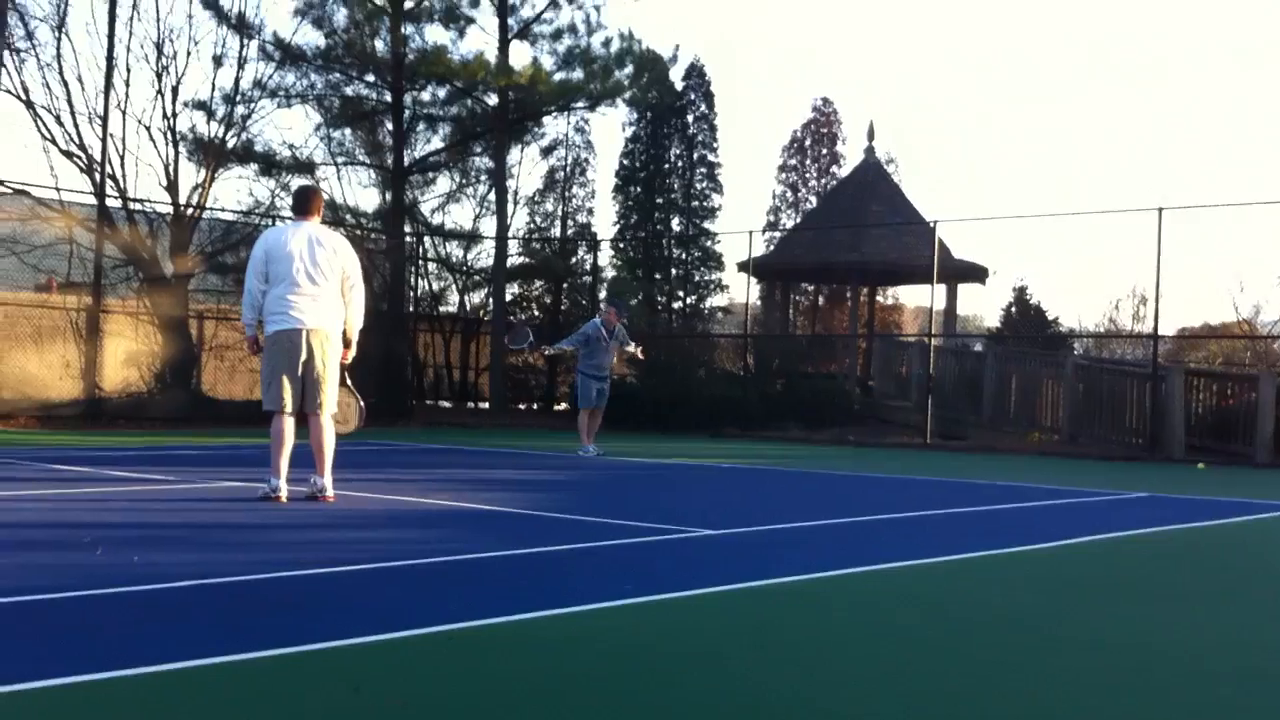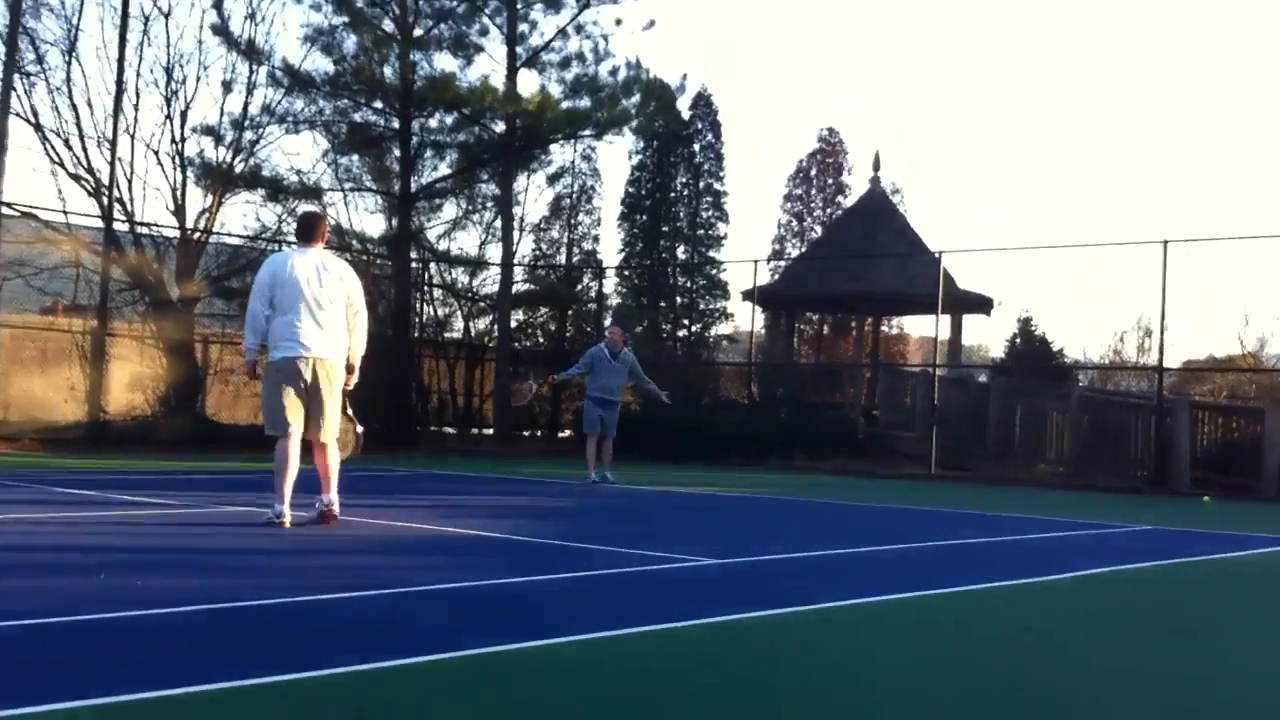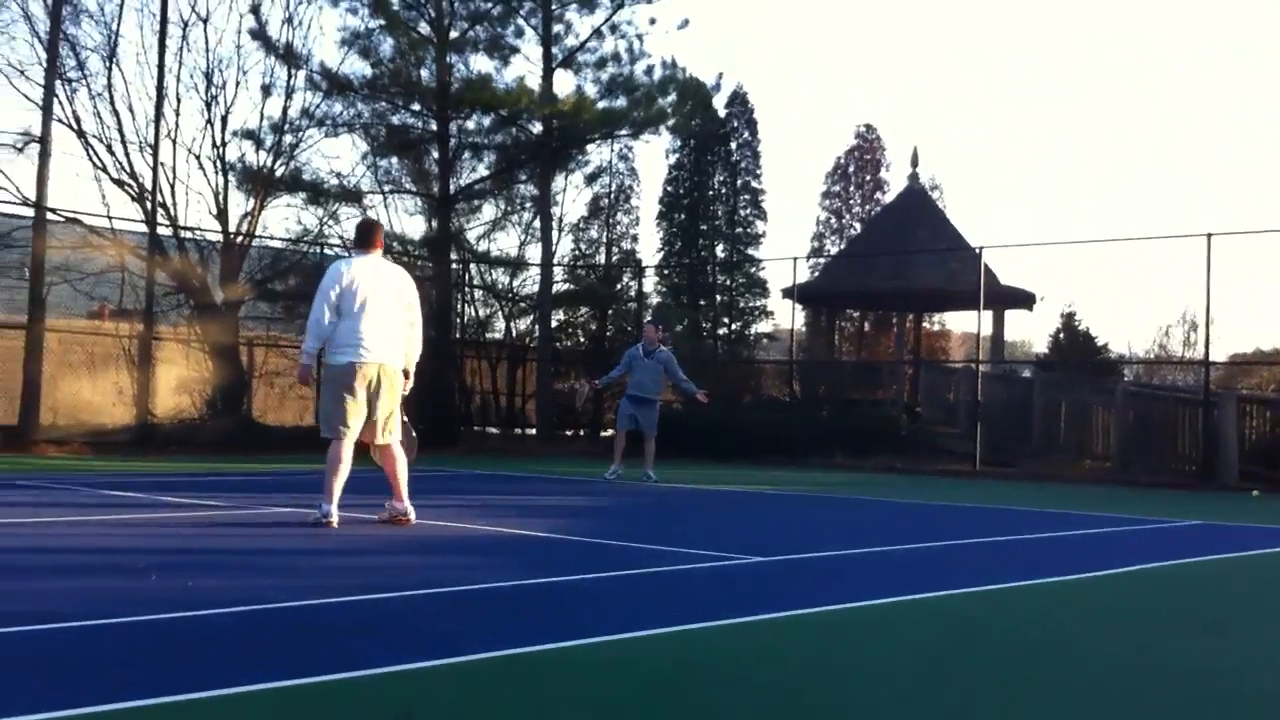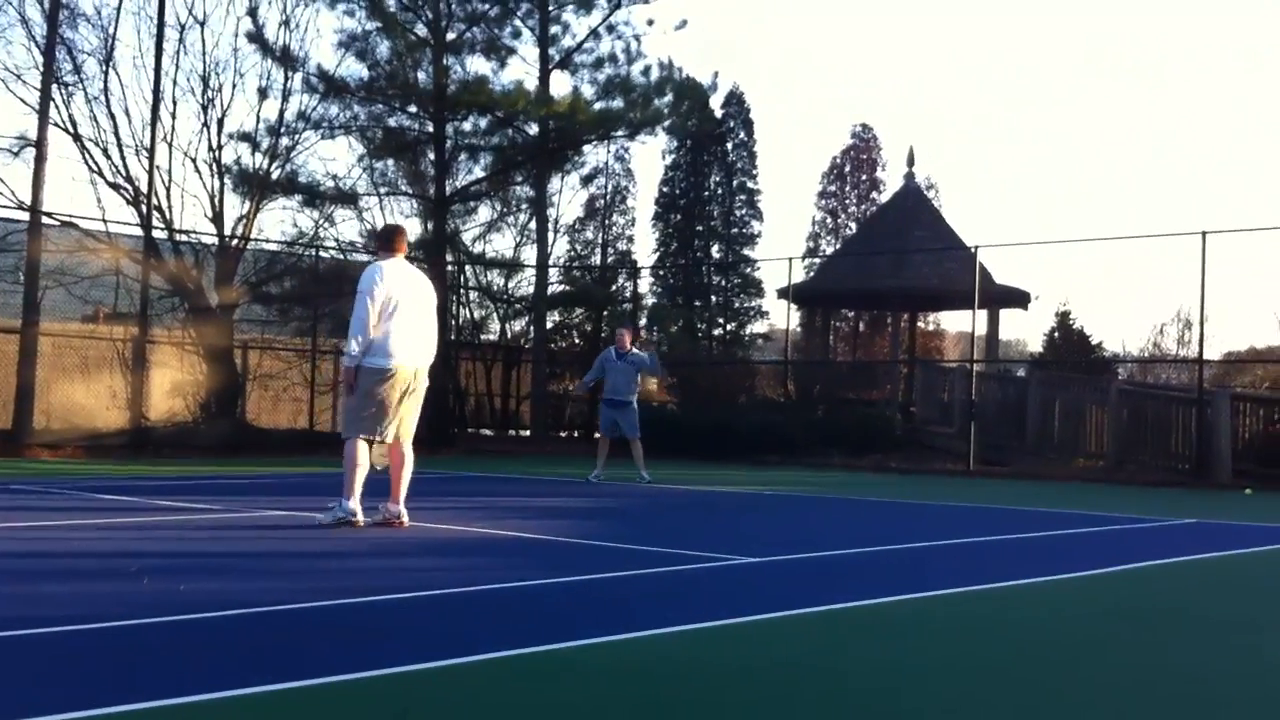
dt=0.4s
person 1, frame 1
left shoulder: (270, 239)
right shoulder: (338, 242)
left elbow: (254, 288)
right elbow: (354, 293)
left wrist: (250, 329)
right wrist: (352, 336)
left hip: (282, 332)
right hip: (325, 333)
left knee: (283, 411)
right knee: (320, 412)
left ankle: (277, 483)
right ankle: (323, 483)
person 1, frame 2
left shoulder: (275, 264)
right shoulder: (342, 269)
left elbow: (257, 313)
right elbow: (358, 320)
left wrist: (251, 353)
right wrist: (354, 362)
left hip: (287, 358)
right hip: (329, 360)
left knee: (288, 435)
right knee: (324, 436)
left ankle: (281, 508)
right ankle: (328, 499)
person 1, frame 3
left shoulder: (341, 270)
right shoulder: (401, 276)
left elbow: (320, 318)
right elbow: (414, 327)
left wrist: (307, 359)
right wrist: (409, 367)
left hip: (348, 364)
right hip: (389, 366)
left knee: (342, 437)
right knee: (387, 438)
left ankle: (329, 508)
right ankle: (401, 505)
person 1, frame 4
left shoulder: (376, 272)
right shoulder: (423, 280)
left elbow: (363, 322)
right elbow: (431, 330)
left wrist: (350, 361)
right wrist: (423, 365)
left hip: (380, 366)
right hip: (415, 369)
left knee: (357, 434)
right knee: (400, 440)
left ankle: (350, 504)
right ankle: (395, 508)
person 2, frame 1
left shoulder: (620, 331)
right shoulder: (591, 327)
left elbow: (627, 344)
right elbow: (572, 342)
left wrist: (635, 350)
right wrist: (554, 348)
left hip: (604, 377)
right hip: (587, 375)
left knee: (599, 411)
right knee: (586, 409)
left ankle: (590, 443)
right ankle: (584, 445)
person 2, frame 2
left shoulder: (629, 358)
right shoulder: (595, 352)
left elbow: (641, 379)
right elbow: (579, 368)
left wrist: (658, 392)
right wrist: (560, 377)
left hip: (612, 404)
right hip: (594, 401)
left knee: (608, 438)
right knee: (592, 436)
left ankle: (606, 472)
right ankle: (591, 472)
person 2, frame 3
left shoulder: (666, 356)
right shoulder: (633, 352)
left elbow: (679, 378)
right elbow: (619, 371)
left wrist: (695, 391)
right wrist: (602, 381)
left hip: (650, 403)
right hip: (630, 399)
left knee: (649, 437)
right knee: (621, 431)
left ankle: (648, 471)
right ankle: (616, 466)
person 2, frame 4
left shoulder: (638, 357)
right shoulder: (606, 355)
left elbow: (653, 371)
right elbow: (594, 374)
left wrist: (653, 355)
right wrist: (580, 387)
left hip: (627, 405)
right hip: (608, 403)
left knee: (633, 438)
right knee: (604, 437)
left ankle: (642, 472)
right ankle: (599, 470)
